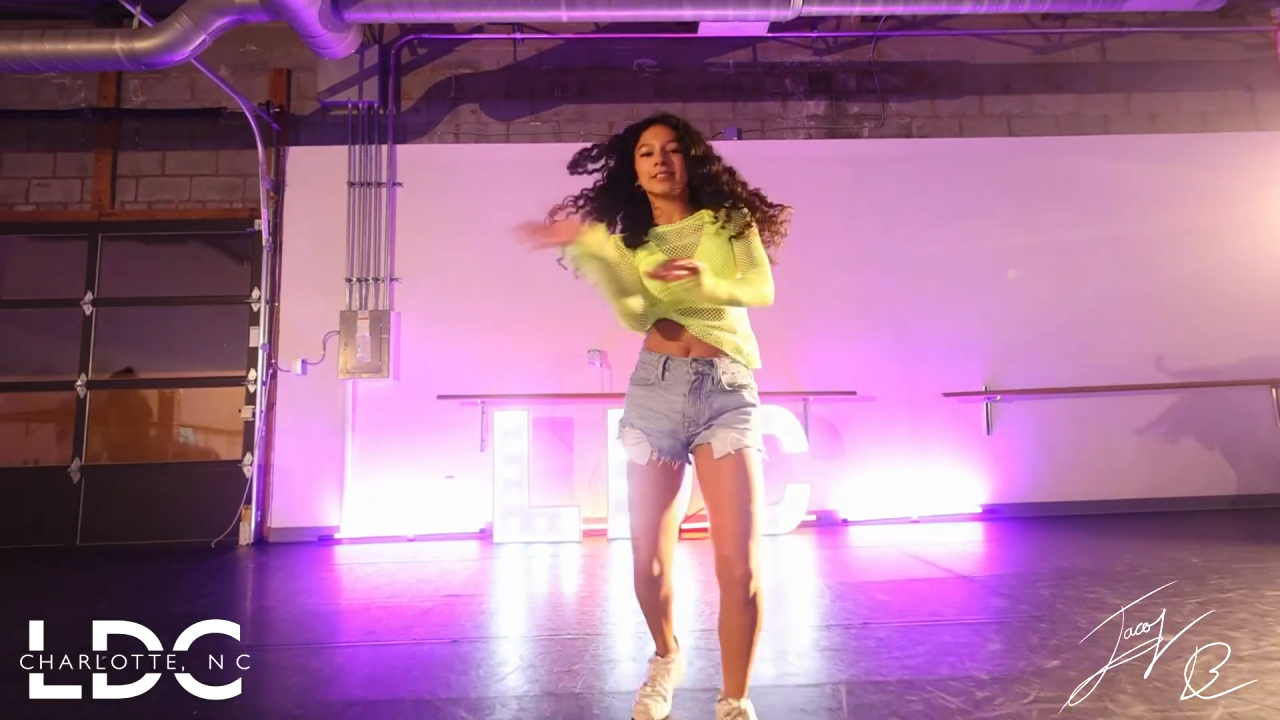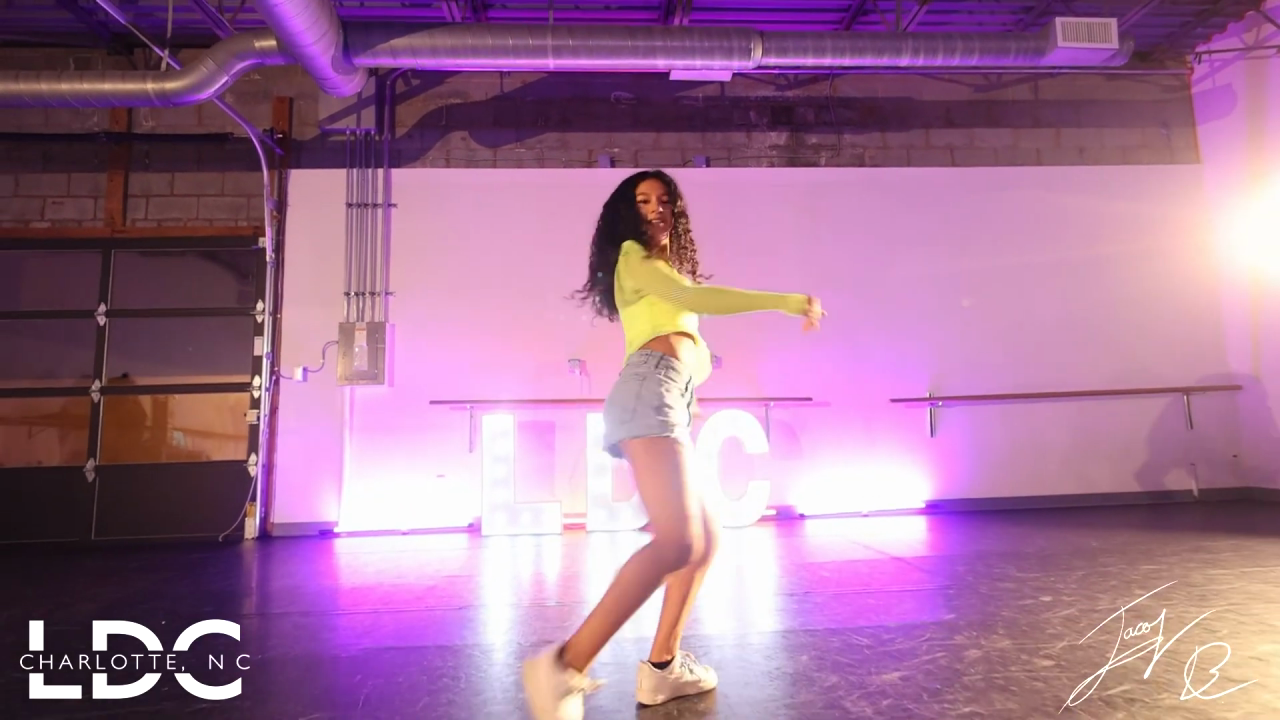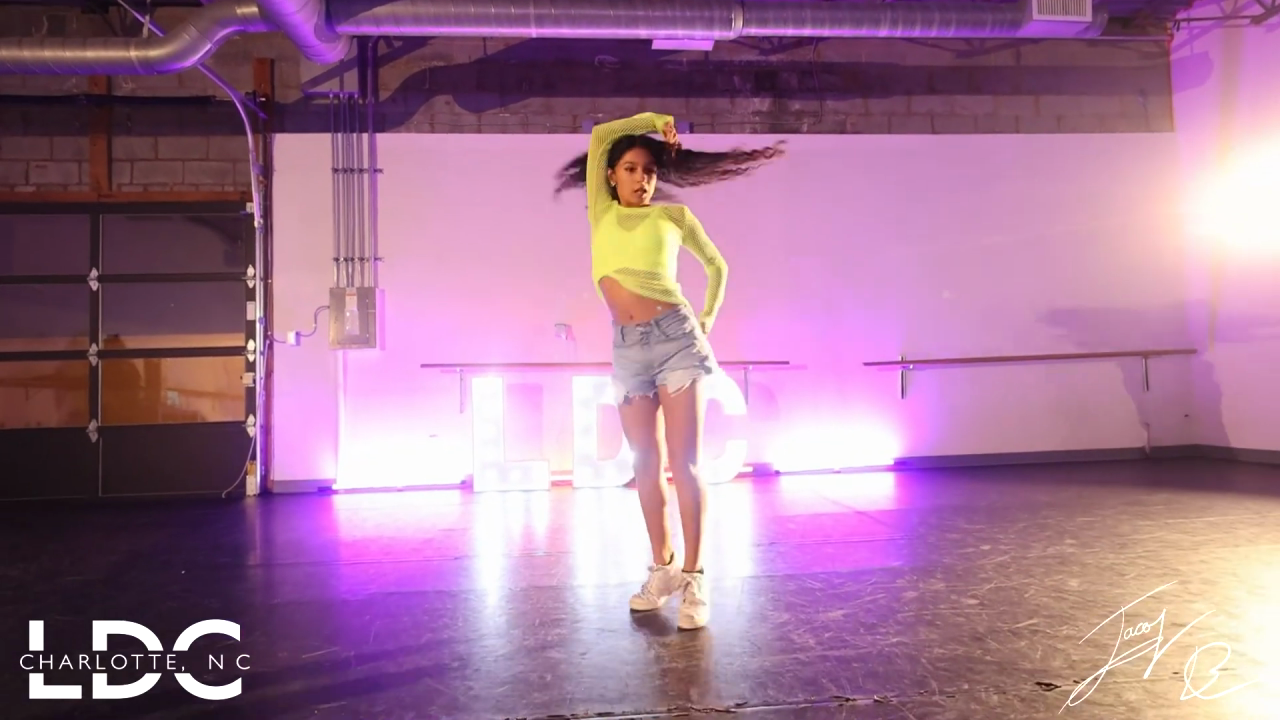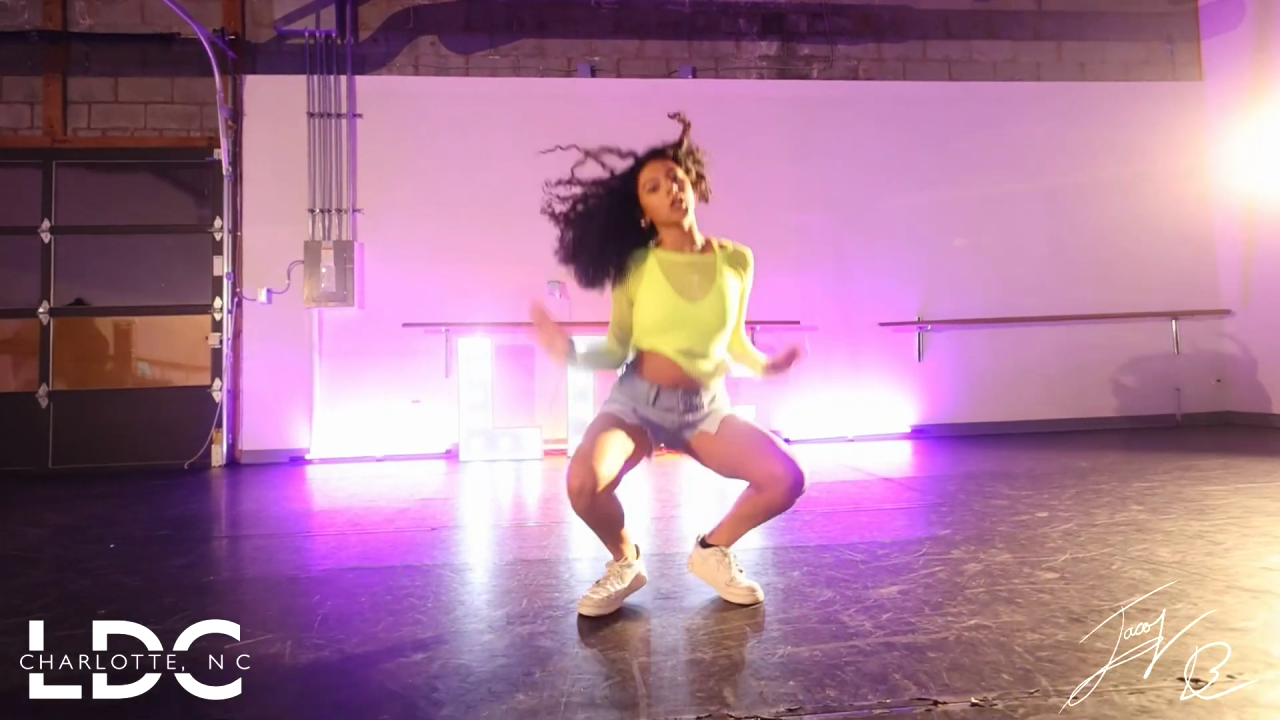
dt=0.5s
person 1, frame 1
left shoulder: (732, 213)
right shoulder: (627, 231)
left elbow: (760, 289)
right elbow: (629, 303)
left wrist: (700, 280)
right wrist: (586, 242)
left hip: (728, 395)
right hip: (655, 395)
left knee: (737, 567)
right knee: (649, 563)
right ankle: (666, 658)
person 1, frame 2
left shoulder: (666, 269)
right shoulder: (630, 253)
right elbow: (693, 300)
right wrist: (785, 300)
left hip: (663, 405)
right hip: (650, 396)
left knee: (703, 540)
right knee: (678, 541)
left ankle: (662, 665)
right ankle: (562, 666)
person 1, frame 3
left shoulder: (673, 215)
right shoulder: (600, 209)
left elbow: (716, 264)
left wrist: (705, 319)
left hip: (676, 340)
right hip: (630, 348)
left knee: (683, 466)
right knee: (646, 464)
right ankle: (662, 566)
person 1, frame 4
left shoulder: (736, 261)
right shoulder: (634, 268)
left elbow: (734, 342)
right elbow: (618, 350)
left wrist: (765, 365)
right wrist: (572, 353)
left hip: (704, 409)
right hip: (637, 404)
left knee: (787, 478)
right knee: (583, 483)
left ankle: (712, 551)
right ankle: (624, 561)
